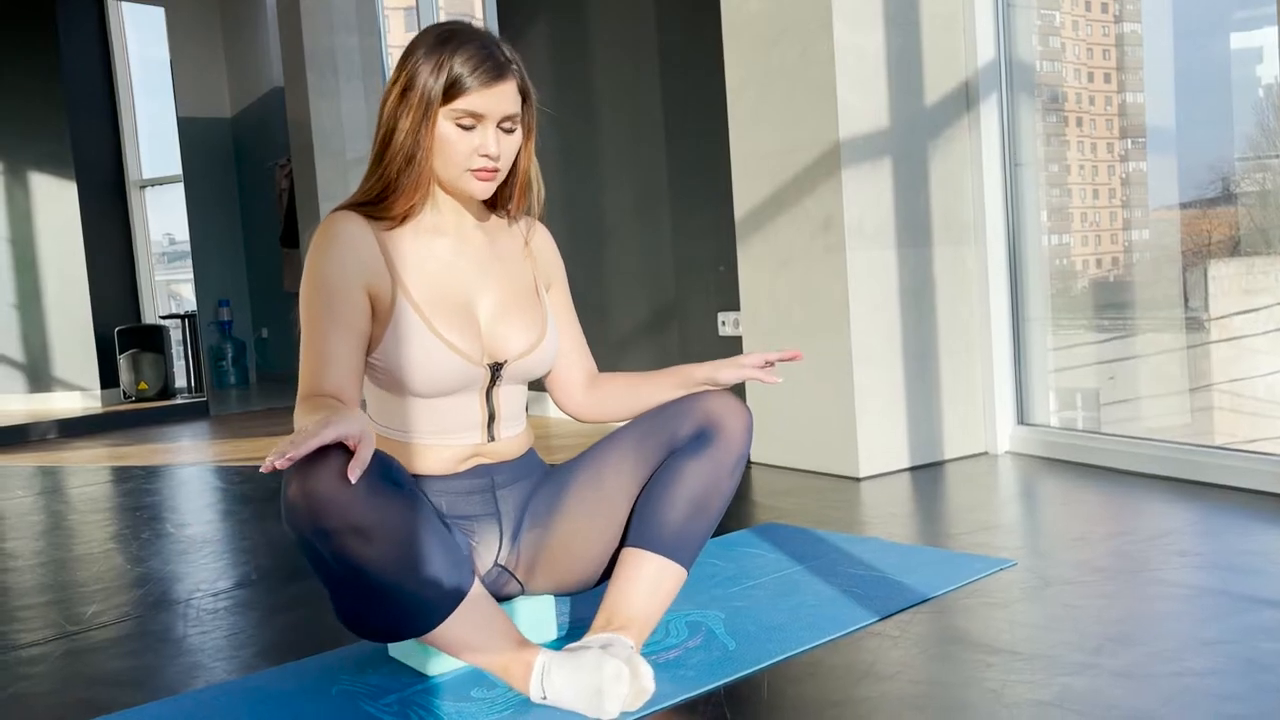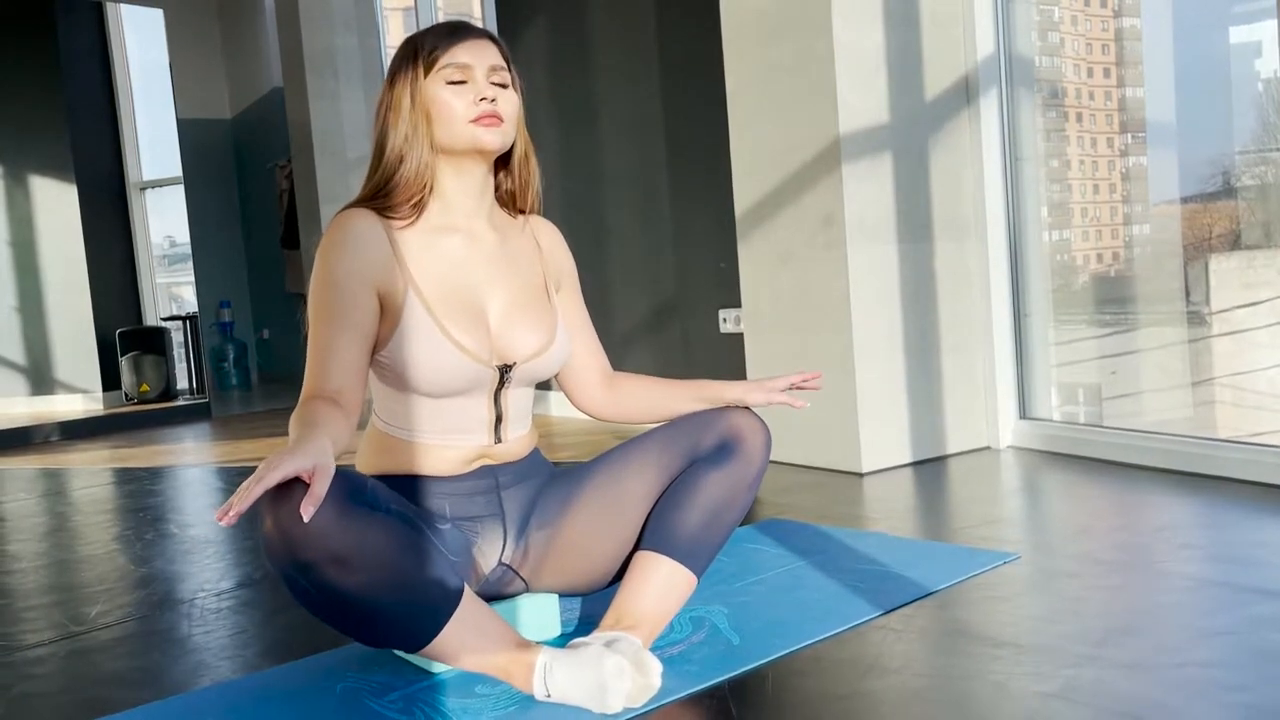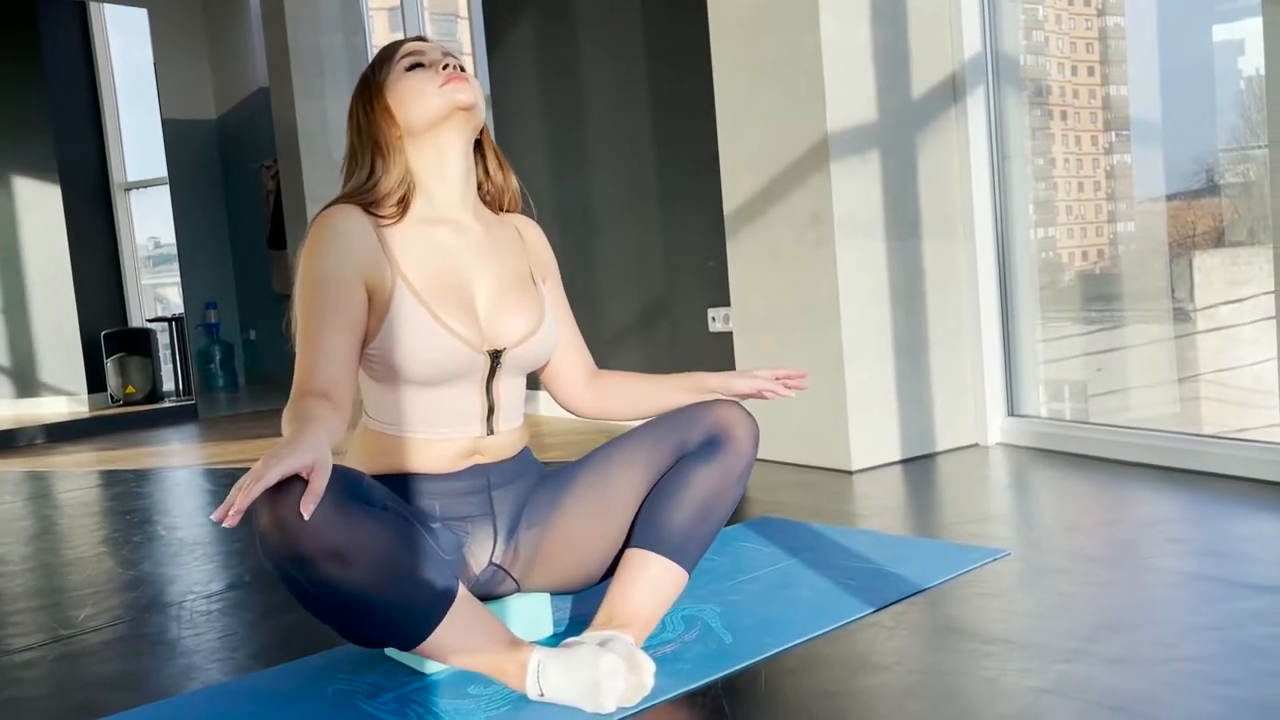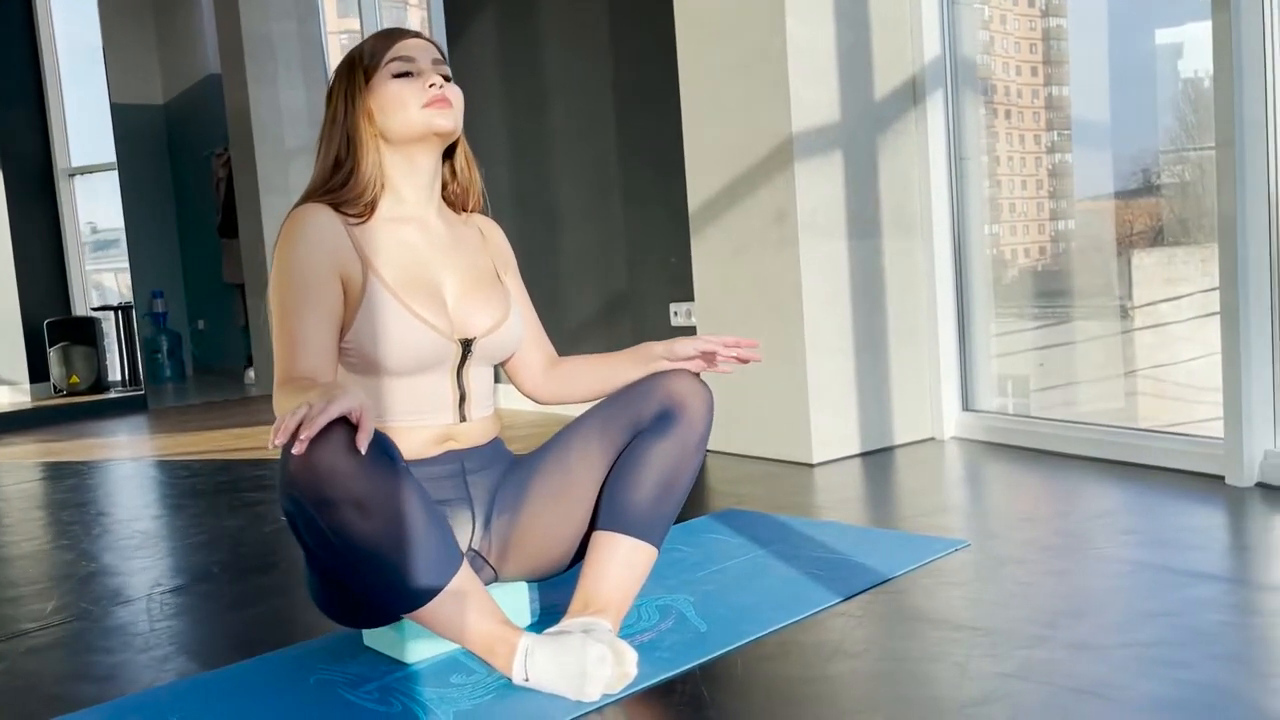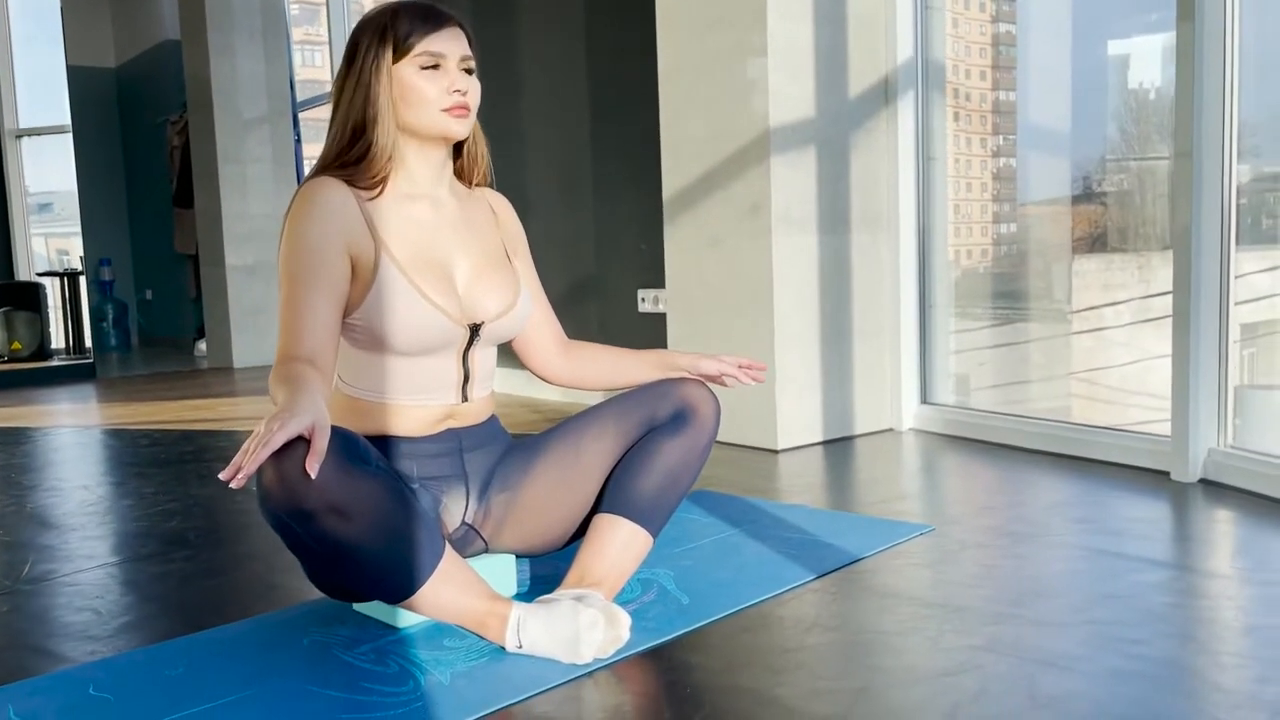
dt=1s
person 1, frame 1
left shoulder: (530, 242)
right shoulder: (353, 241)
left elbow: (582, 391)
right elbow: (322, 398)
left wrist: (709, 371)
right wrist: (341, 419)
left hip: (528, 510)
right hip: (413, 531)
left knee: (718, 418)
right knee: (325, 484)
left ankle: (612, 648)
person 1, frame 2
left shoulder: (540, 241)
right shoulder: (365, 239)
left elbow: (597, 389)
right elbow: (330, 397)
left wrist: (730, 389)
right wrist: (315, 444)
left hip: (530, 509)
right hip: (414, 526)
left knee: (735, 433)
right knee: (302, 515)
left ankle: (618, 646)
person 1, frame 3
left shoulder: (522, 237)
right shoulder: (351, 233)
left elbow: (581, 386)
right elbow: (321, 394)
left wrist: (714, 383)
right wrist: (307, 438)
left hip: (522, 507)
right hip: (408, 528)
left knee: (723, 429)
right knee: (298, 511)
left ankle: (612, 643)
person 1, frame 4
left shoulder: (484, 235)
right shoulder: (322, 230)
left elbow: (544, 375)
right elbow: (296, 387)
left wrist: (661, 352)
right wrist: (330, 396)
left hip: (496, 499)
right hip: (389, 524)
left knee: (678, 397)
right knee: (324, 459)
left ankle: (590, 629)
right ankle: (517, 650)
person 1, frame 5
left shoulder: (492, 211)
right shoulder: (332, 205)
left elbow: (553, 355)
right elbow: (300, 361)
left wrist: (675, 360)
right wrist: (304, 401)
left hip: (490, 474)
right hip: (382, 492)
left knee: (686, 402)
right knee: (297, 470)
left ankle: (581, 601)
right ankle: (505, 621)
